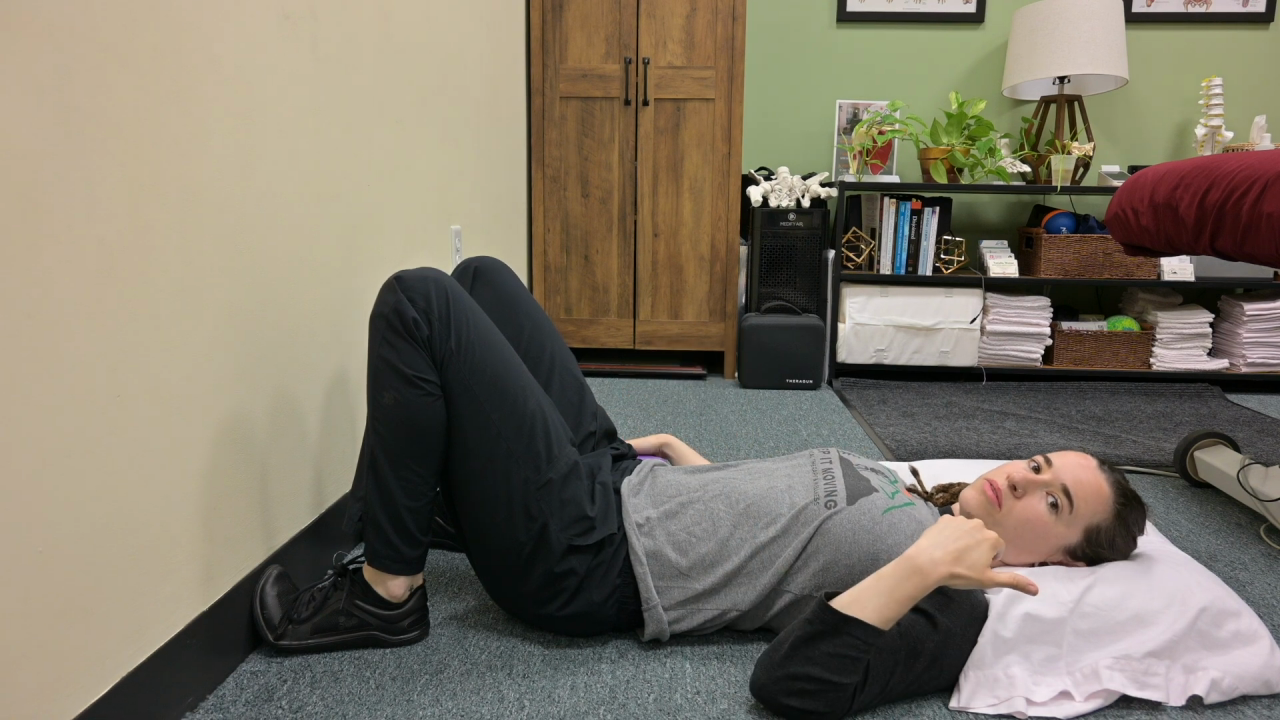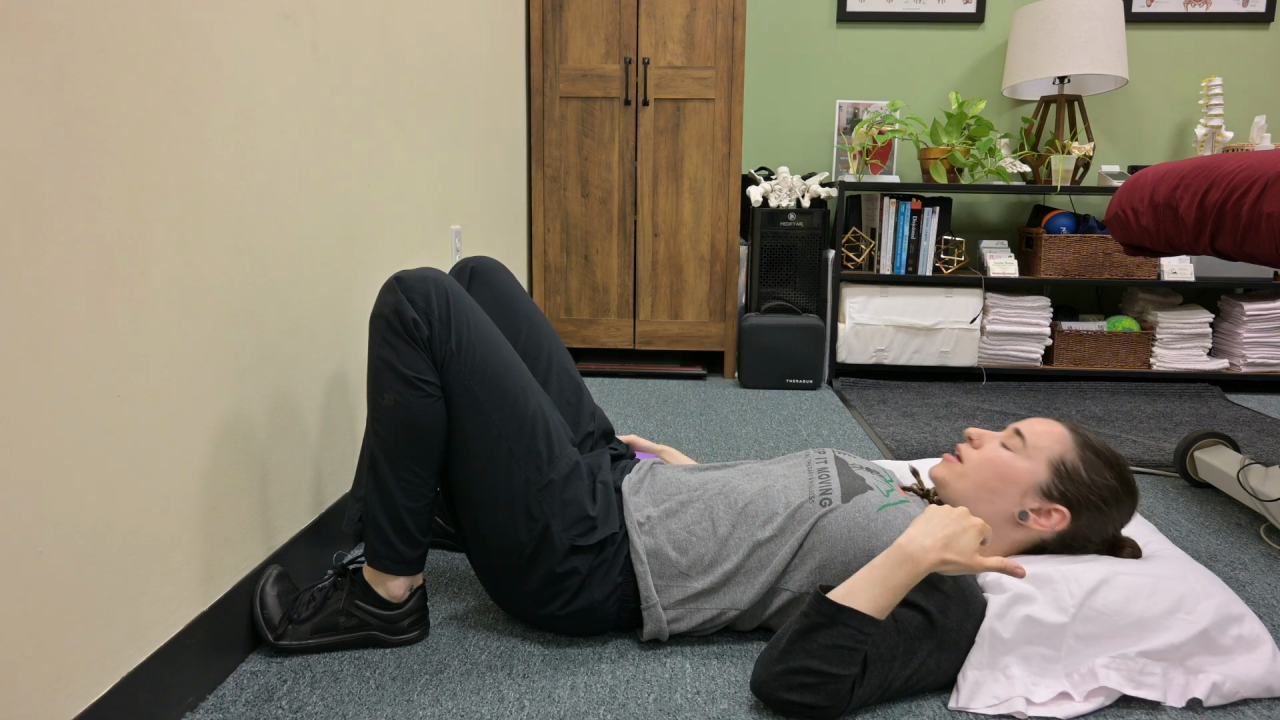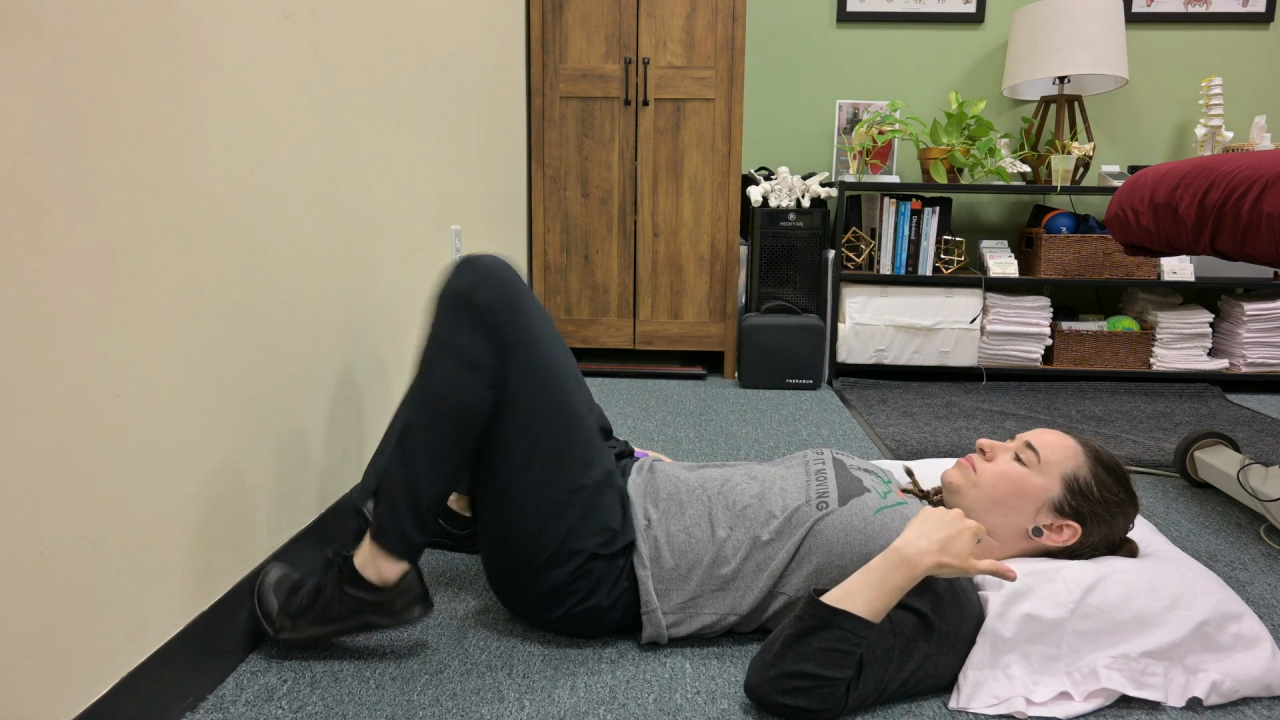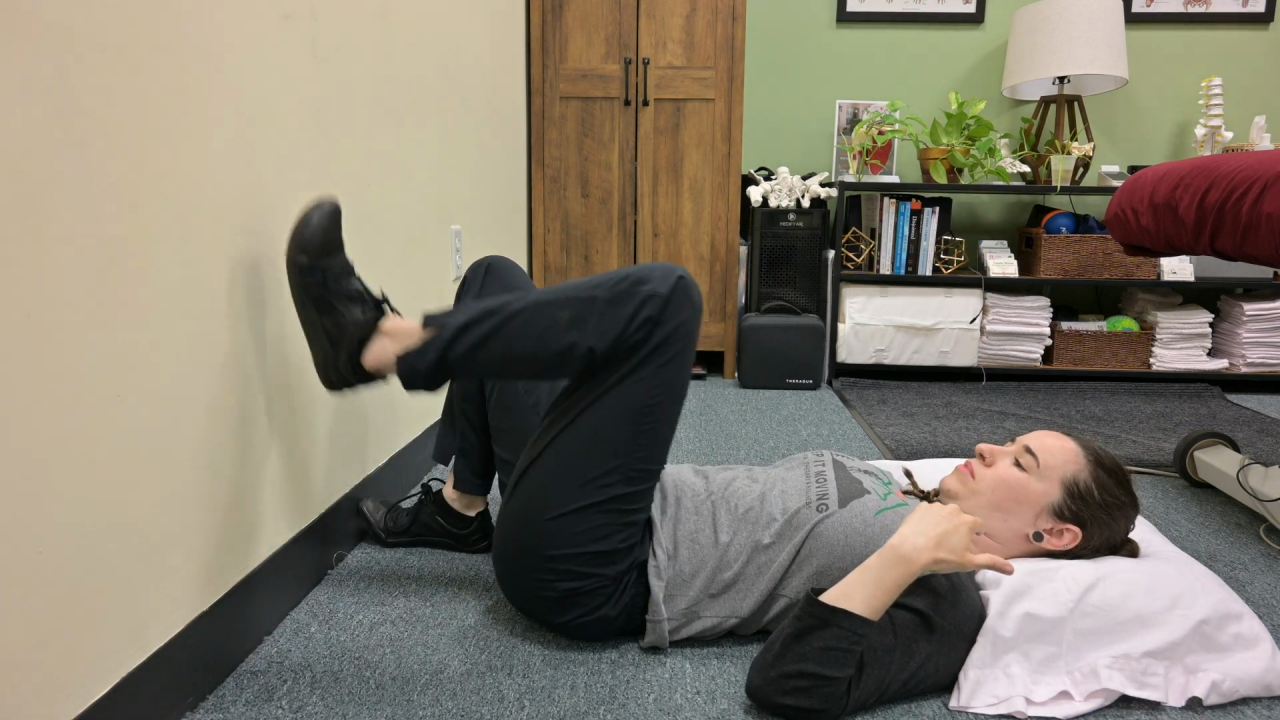
dt=0.5s
person 1, frame 1
left shoulder: (947, 609)
right shoulder: (907, 491)
left wrist: (923, 568)
right wrist: (676, 451)
left hip: (583, 559)
right hip: (619, 484)
left knee: (419, 302)
right knee: (481, 278)
left ankle: (385, 593)
right ankle: (444, 498)
person 1, frame 2
left shoulder: (945, 599)
right shoulder: (905, 492)
left wrist: (913, 554)
right wrist: (675, 461)
left hip: (582, 557)
right hip: (619, 486)
left knee: (418, 304)
right knee: (476, 279)
left ankle: (383, 596)
right ankle: (446, 501)
person 1, frame 3
left shoulder: (942, 602)
right shoulder: (905, 494)
left wrist: (909, 559)
right wrist: (650, 463)
left hip: (586, 567)
right hip: (627, 490)
left knee: (481, 296)
right knee: (487, 278)
left ankle: (379, 575)
right ankle: (461, 503)
person 1, frame 4
left shoulder: (944, 604)
right shoulder: (903, 496)
left wrist: (908, 555)
left hip: (586, 575)
right hip: (650, 509)
left knee: (661, 298)
right knee: (494, 277)
left ankle: (379, 342)
right ankle: (461, 507)
